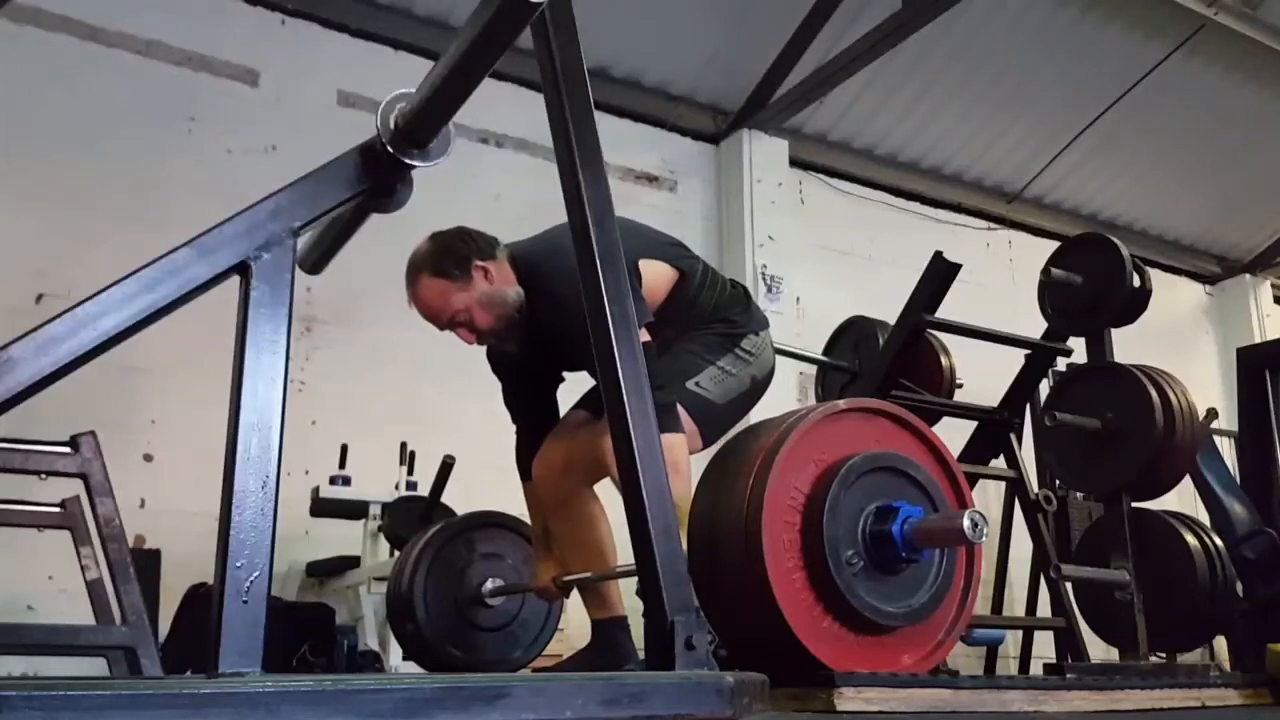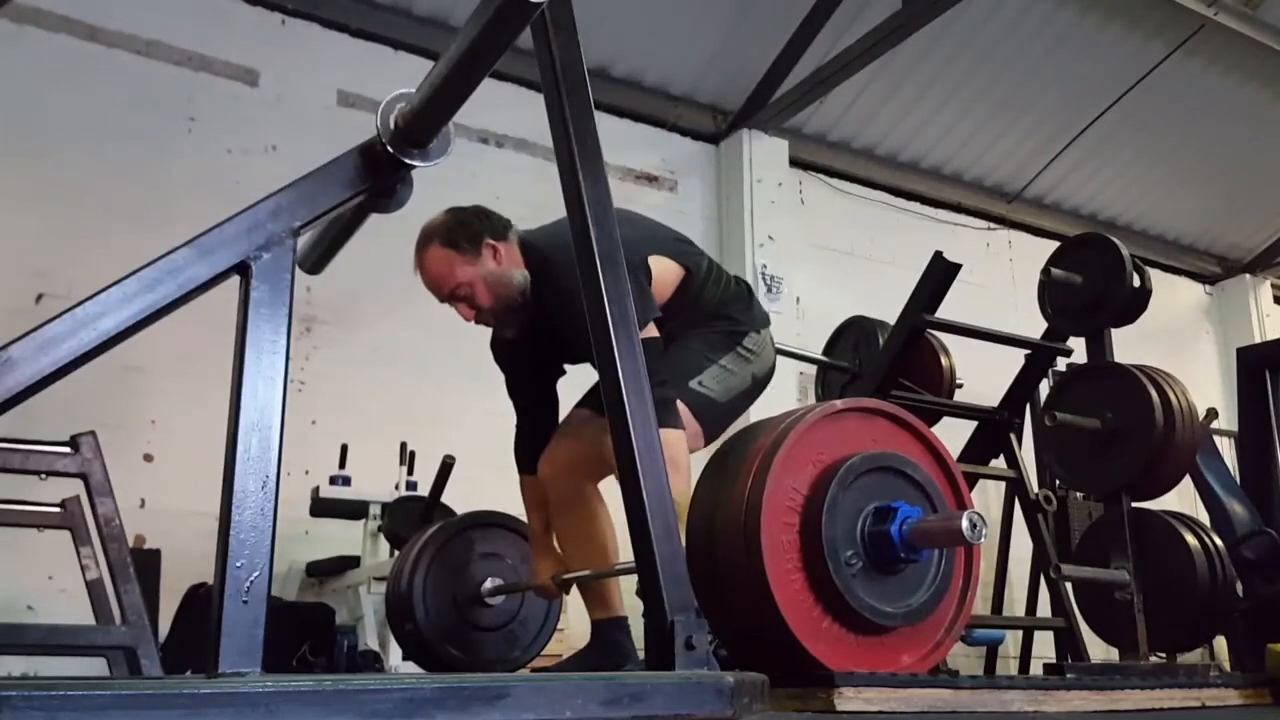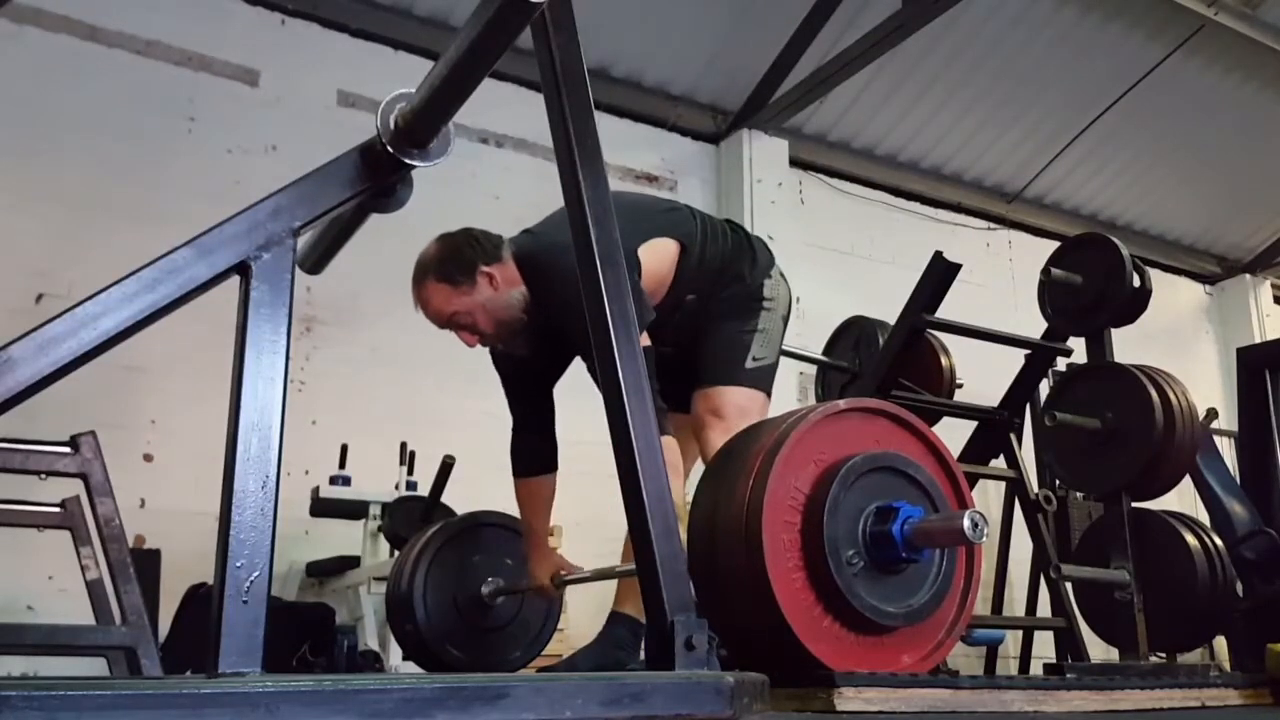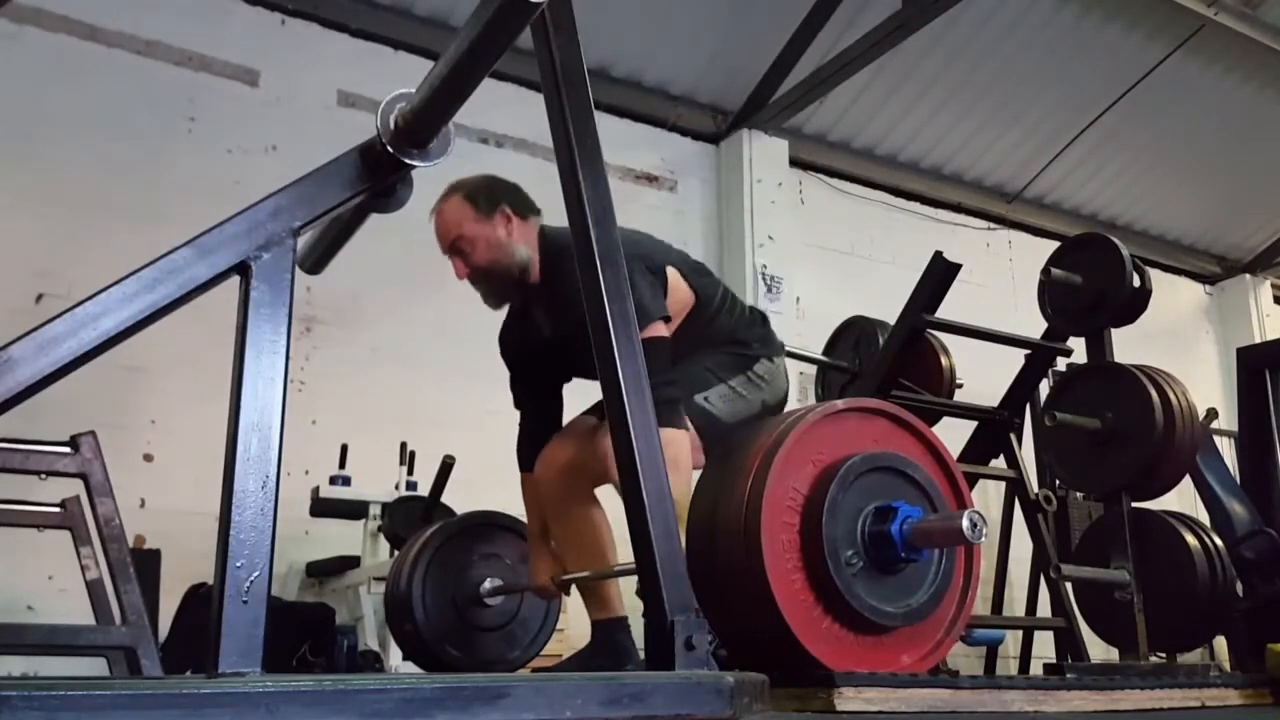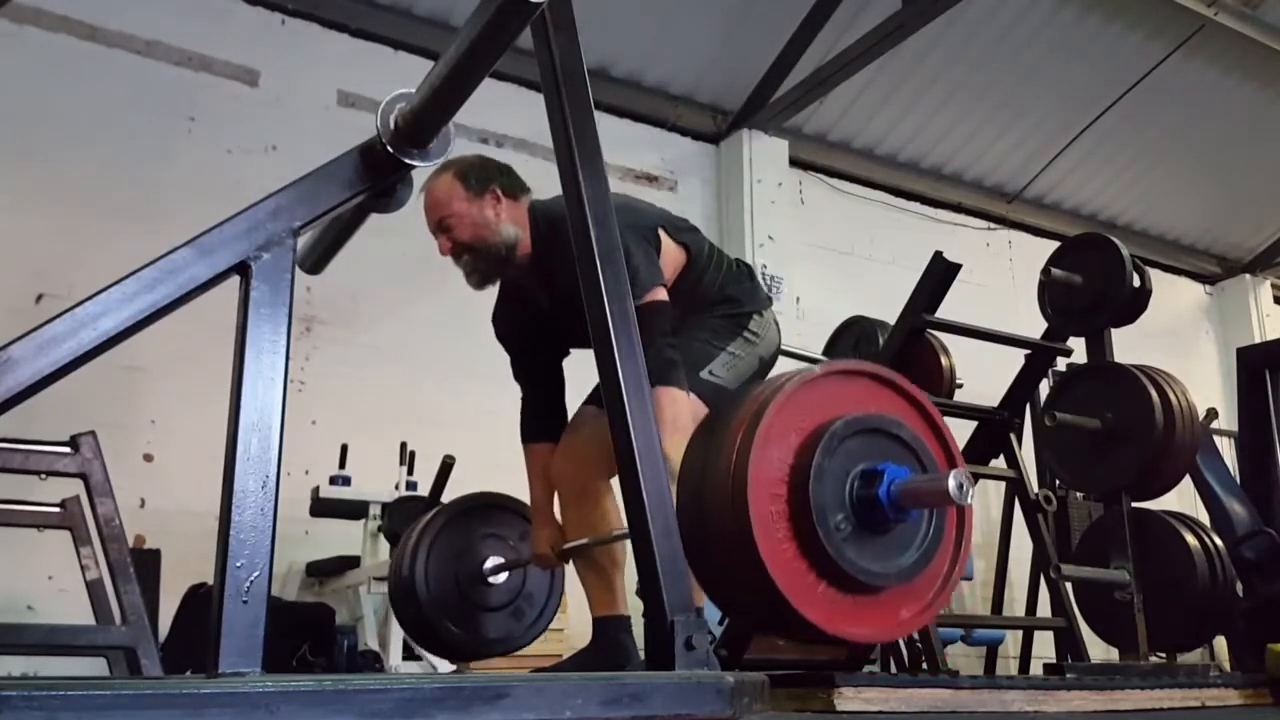
dt=1s
person 1, frame 1
left shoulder: (572, 277)
right shoulder: (510, 337)
left elbow: (651, 403)
right elbow: (534, 438)
left wrist: (681, 544)
right wrist: (544, 553)
left hip: (727, 339)
right hip: (660, 351)
right knee: (556, 466)
right ankle: (612, 642)
person 1, frame 2
left shoulder: (580, 269)
right shoulder: (514, 327)
left elbow: (652, 396)
right elbow: (535, 432)
right wrist: (541, 550)
left hip: (728, 335)
right hip: (662, 346)
right knee: (564, 465)
right ankle: (611, 642)
person 1, frame 3
left shoulder: (575, 275)
right shoulder: (516, 330)
right elbow: (532, 437)
right wrist: (538, 550)
left hip: (739, 292)
right hip: (676, 320)
left knee: (723, 447)
right ankle: (621, 639)
person 1, frame 4
right shoulder: (525, 328)
left elbow: (658, 401)
right elbow: (537, 432)
right wrist: (539, 548)
left hip: (742, 365)
right hip: (683, 369)
right knee: (558, 467)
right ankle: (612, 641)
person 1, frame 5
right shoulder: (517, 303)
left elbow: (658, 355)
right elbow: (541, 404)
right wrist: (541, 517)
left hip: (729, 322)
right knee: (574, 464)
right ankle: (612, 641)
